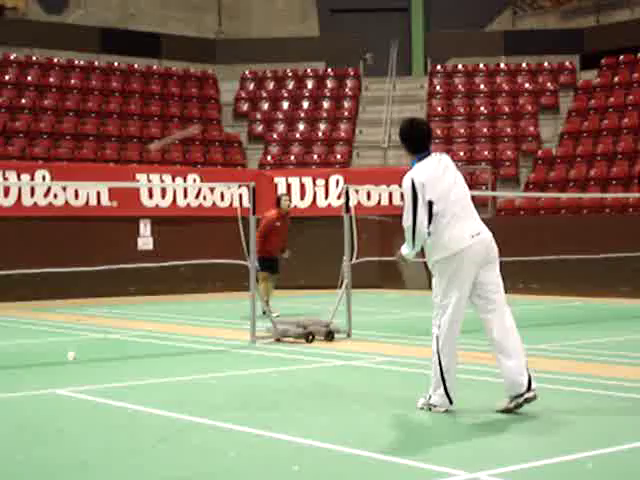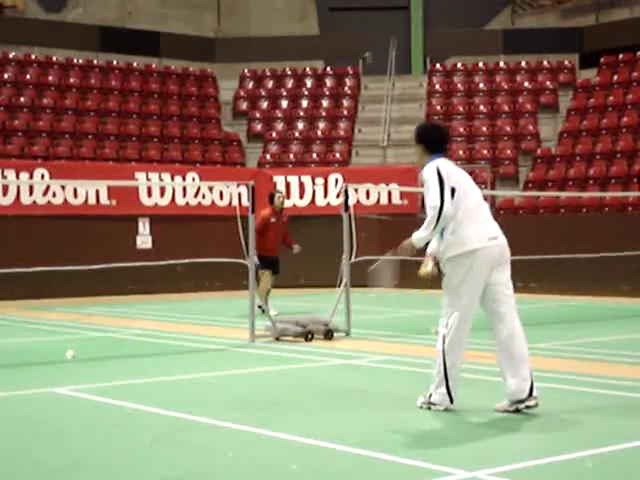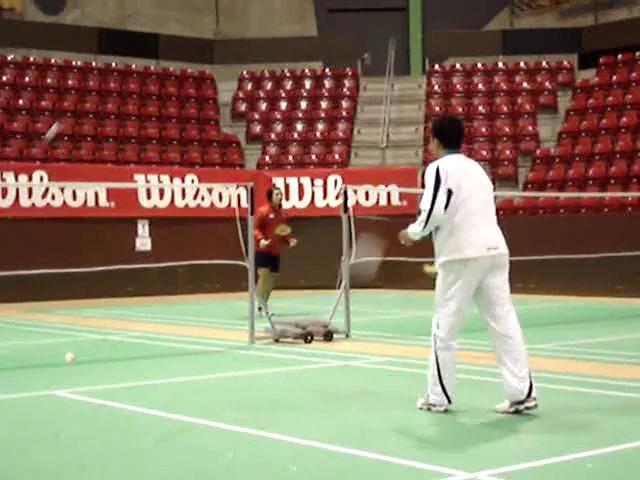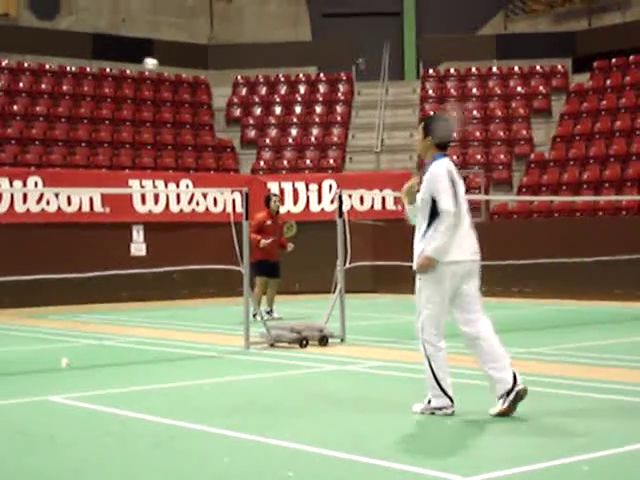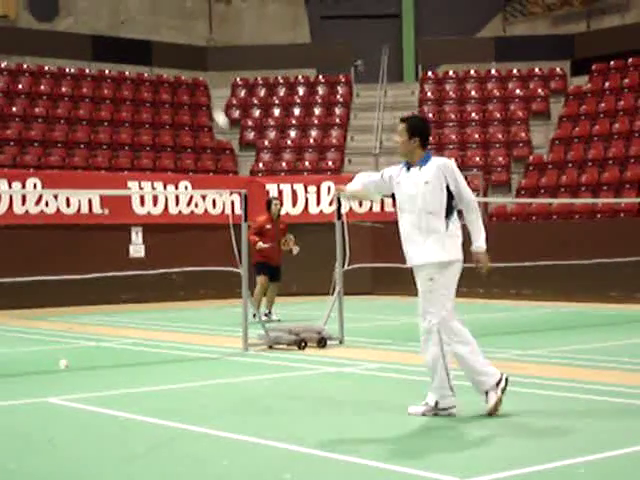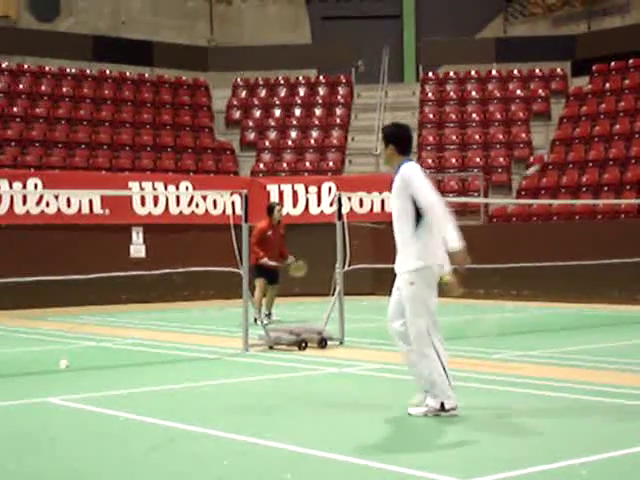
dt=0.3s
person 1, frame 1
left shoulder: (413, 179)
right shoulder: (444, 161)
left elbow: (418, 227)
left wrist: (407, 252)
left hip: (453, 253)
right hip: (482, 242)
left knee: (445, 325)
right knee: (498, 317)
left ankle: (441, 397)
right ankle: (521, 385)
person 1, frame 2
left shoulder: (433, 170)
right shoulder: (451, 169)
left elbow: (442, 213)
left wrist: (416, 241)
right wrist: (432, 256)
left hip: (468, 252)
right hip: (495, 245)
left knee: (453, 325)
right knee: (506, 320)
left ankle: (441, 395)
right ankle: (522, 392)
person 1, frame 3
left shoulder: (438, 168)
right shoulder: (476, 168)
left elbow: (432, 213)
left wrist: (411, 232)
right wrist: (441, 249)
left hip: (461, 256)
right hip: (495, 251)
left knee: (444, 328)
right knee: (504, 323)
left ankle: (438, 396)
right ankle: (522, 392)
person 1, frame 4
left shoulder: (439, 170)
right shoulder: (433, 172)
left elbow: (452, 217)
right elbow: (418, 218)
left wrist: (431, 254)
right wrist: (409, 197)
left hip: (442, 262)
right hip: (463, 259)
left knee: (430, 331)
right knee: (475, 325)
left ankle: (441, 399)
right ankle: (508, 384)
person 1, frame 5
left shoulder: (443, 166)
right shoulder: (397, 174)
left elbow: (470, 206)
right elbow: (368, 183)
left wrist: (479, 246)
right wrist: (351, 187)
left hip: (440, 260)
right hip: (425, 261)
left knee: (434, 329)
right knee: (445, 326)
left ankle: (442, 399)
right ankle: (490, 379)
person 1, frame 6
left shoulder: (408, 172)
right shoulder: (403, 177)
left elbow: (435, 207)
left wrist: (454, 245)
right wrist: (446, 271)
left hip: (421, 263)
right hip: (410, 265)
left knee: (421, 331)
right knee: (398, 323)
left ankle: (442, 399)
right ankle: (433, 384)
person 2, frame 1
left shoulder: (286, 218)
right shoulder: (270, 217)
right elbow: (260, 236)
left wrist: (284, 250)
right wrist: (257, 254)
left hip: (274, 255)
right hip: (263, 254)
left knee: (272, 279)
right knee: (264, 279)
left ankle: (267, 304)
right ankle: (266, 308)
person 2, frame 2
left shoulder: (283, 216)
right shoulder: (264, 214)
left elbow: (285, 234)
right elbow: (255, 233)
left wrist: (292, 245)
right wrist: (254, 250)
left hip: (274, 254)
right hip: (262, 253)
left knee: (271, 279)
right knee: (265, 277)
left ankle: (262, 303)
right ankle: (265, 307)
person 2, frame 3
left shoulder: (281, 213)
right shoulder: (263, 211)
right elbow: (254, 228)
left wrist: (289, 240)
right wrist: (260, 239)
left hip: (275, 251)
right hip: (263, 250)
left knee: (273, 277)
right knee: (263, 276)
left ankle: (264, 302)
right ankle: (261, 305)
person 2, frame 4
left shoulder: (278, 219)
right shoulder: (260, 217)
right elbow: (251, 233)
left wrist: (286, 244)
right wrist: (260, 241)
left hip: (274, 258)
right hip: (261, 257)
left knee: (274, 282)
right knee: (261, 283)
left ankle: (269, 310)
right ankle: (256, 312)
person 2, frame 5
left shoulder: (281, 223)
right shoulder: (261, 221)
left elbow: (284, 238)
right elbow: (251, 234)
left wrist: (292, 247)
right wrist: (258, 243)
left hip: (276, 261)
right hip: (262, 258)
left knee: (274, 286)
right knee: (262, 282)
left ankle: (268, 312)
right ankle: (256, 312)
person 2, frame 6
left shoulder: (281, 227)
right shoulder: (262, 226)
right elbow: (253, 243)
left wrist: (286, 256)
right wrist: (261, 257)
left hip: (274, 264)
right hip: (261, 263)
left knee: (273, 288)
right knee: (260, 286)
left ankle: (268, 313)
right ankle: (258, 316)
